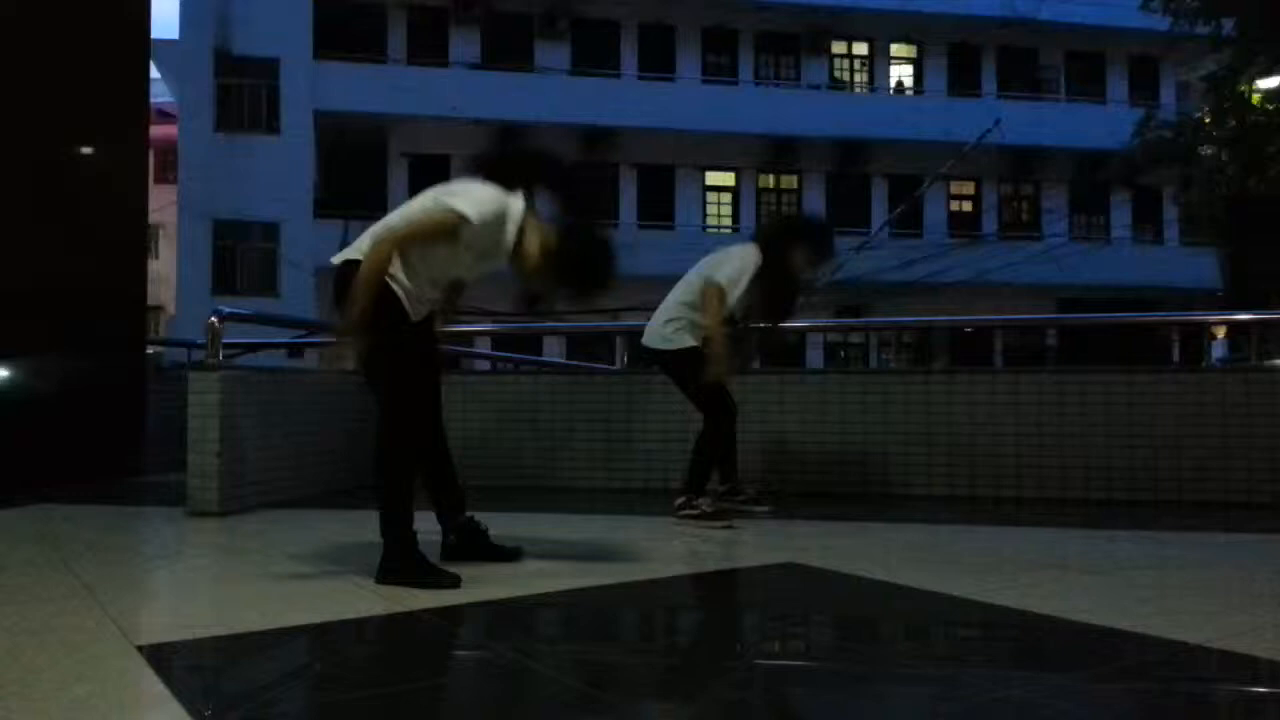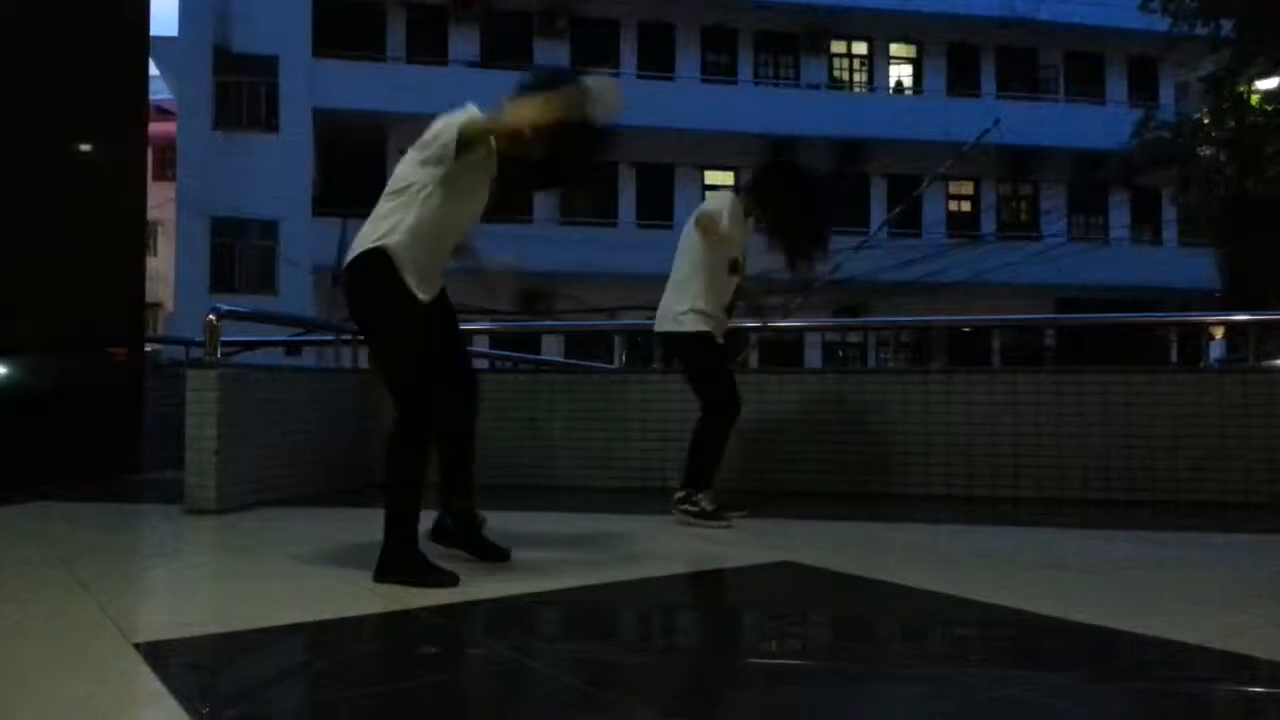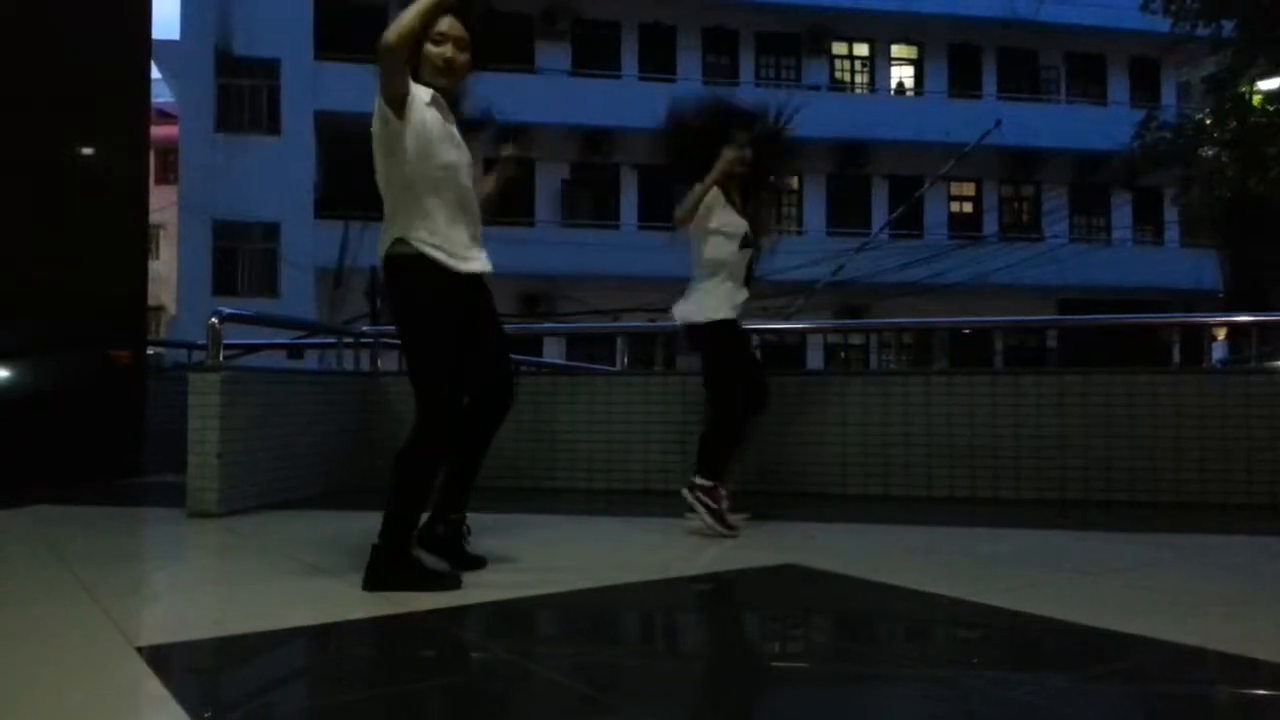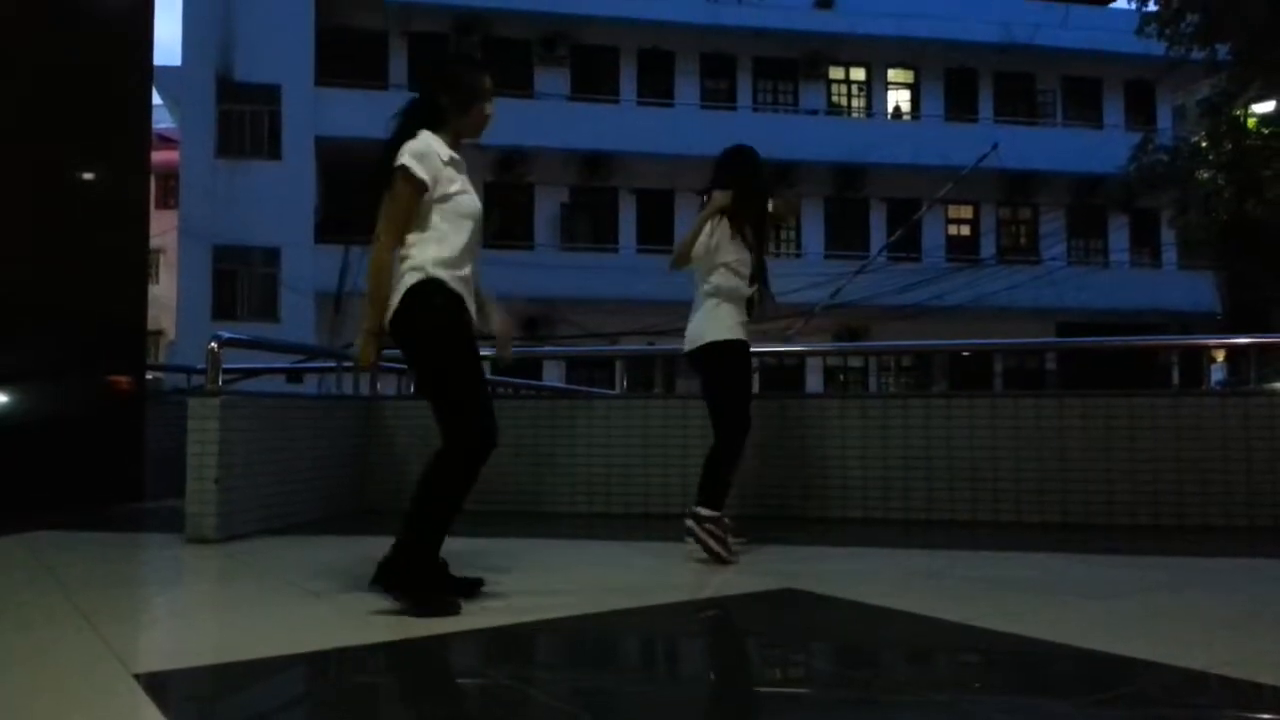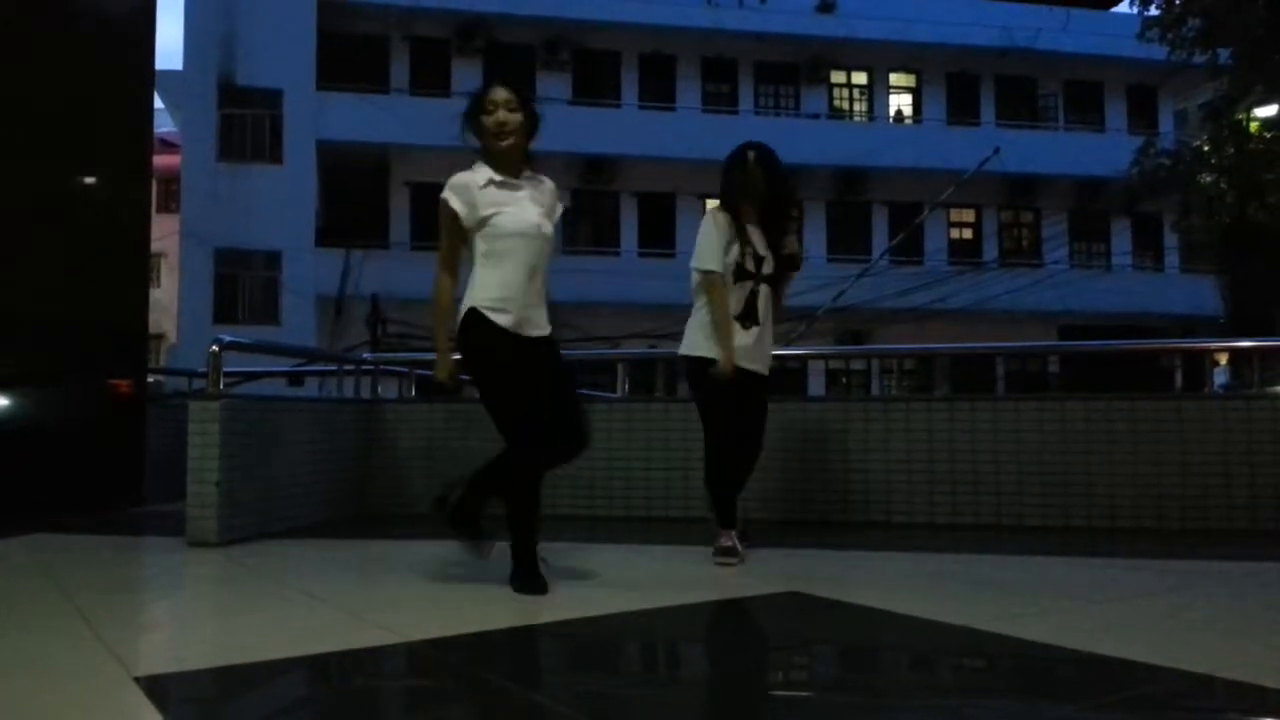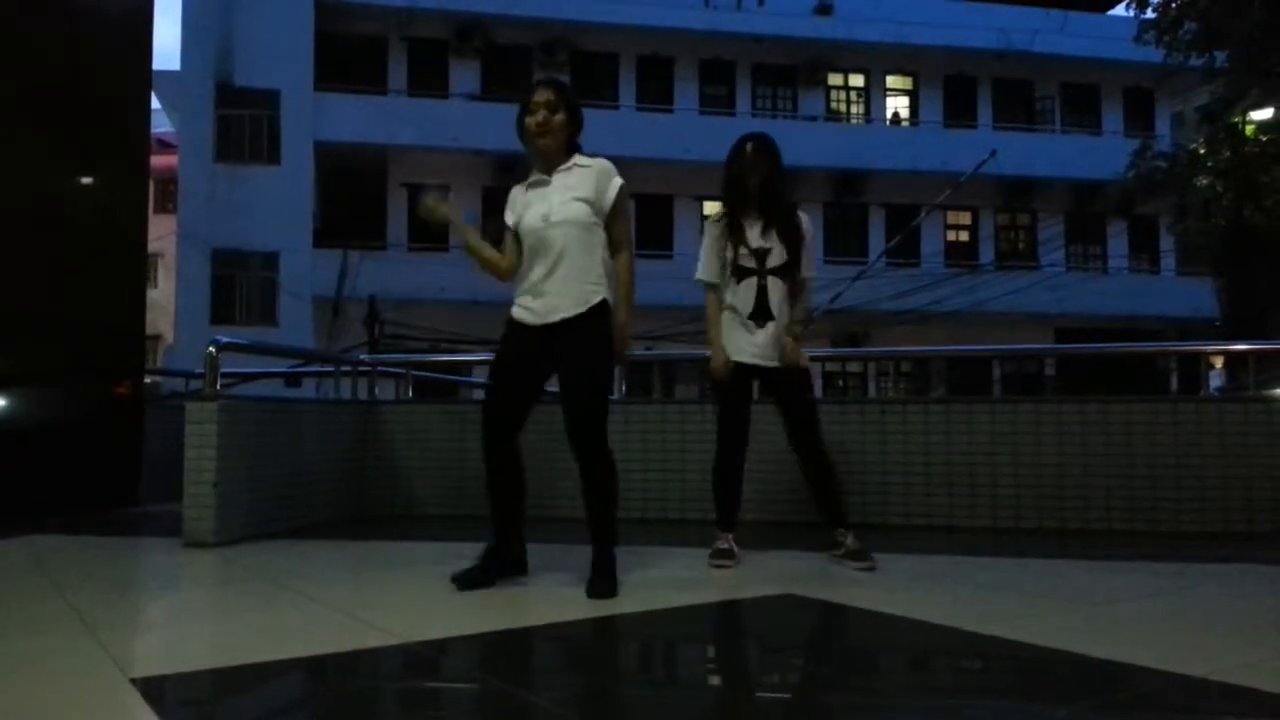
dt=0.5s
person 1, frame 1
left shoulder: (519, 226)
right shoulder: (487, 211)
right elbow: (386, 246)
right wrist: (355, 325)
left hip: (412, 294)
right hip: (370, 277)
left knee: (426, 416)
right knee: (403, 412)
left ankle: (459, 528)
right ankle: (398, 555)
person 1, frame 2
left shoulder: (487, 149)
right shoulder: (468, 126)
right elbow: (507, 124)
right wrist: (579, 99)
left hip: (418, 278)
right hip: (379, 269)
left knee: (458, 389)
right knee: (420, 406)
left ankle: (457, 517)
right ankle: (397, 552)
person 1, frame 3
left shoulder: (446, 120)
right shoulder: (402, 101)
left wrist: (498, 176)
left hip: (465, 277)
right hip: (420, 274)
left knee: (494, 393)
right knee: (440, 415)
left ankle: (445, 523)
right ankle: (390, 557)
person 1, frame 4
left shoulder: (452, 165)
right shoulder: (421, 152)
right elbow: (385, 243)
left wrist: (489, 309)
right wrist: (372, 327)
left hip: (449, 312)
right hip: (429, 308)
left knee: (474, 437)
right knee: (469, 435)
left ankle: (421, 563)
right ankle: (404, 563)
person 1, frame 5
left shoulder: (546, 190)
right shoulder: (465, 187)
right elbow: (448, 271)
right wrist: (443, 346)
left hip: (537, 333)
right hip: (489, 330)
left knee: (569, 434)
right knee: (529, 442)
left ankle: (467, 499)
right ankle: (524, 559)
person 1, frame 6
left shoulder: (598, 174)
right shoulder: (520, 194)
left elbow: (621, 250)
right elbow: (508, 268)
left wrist: (622, 314)
right wrist: (456, 224)
left hip: (584, 321)
right hip: (528, 324)
left knee: (588, 437)
right knee: (496, 430)
left ankle: (603, 557)
right ankle: (506, 548)
person 2, frame 1
left shoulder: (756, 263)
right shoulder: (748, 259)
right elbow: (712, 297)
right wrist: (719, 353)
left hip: (682, 337)
right hip: (674, 338)
left knee: (723, 409)
right knee: (720, 413)
left ankle: (732, 489)
right ankle: (689, 500)
person 2, frame 2
left shoulder: (743, 218)
right shoulder: (724, 204)
right elbow: (703, 222)
left hip: (706, 322)
right hip: (685, 321)
left knee: (726, 404)
right knee: (720, 405)
left ankle: (700, 492)
right ankle: (688, 496)
person 2, frame 3
left shoulder: (743, 199)
right shoulder: (711, 195)
left elbow: (754, 242)
right elbow: (681, 217)
left wrist: (760, 197)
right wrist: (718, 169)
left hip: (720, 316)
right hip: (710, 314)
left knee: (727, 404)
right knee: (750, 395)
left ankle: (708, 487)
right ankle: (707, 483)
person 2, frame 4
left shoulder: (746, 226)
right shoulder: (717, 223)
left elbow: (750, 285)
right elbow: (678, 259)
left wrist: (770, 226)
right wrist: (708, 212)
left hip: (725, 337)
right hip: (718, 336)
left knee: (729, 430)
right knee: (735, 426)
left ankle: (707, 516)
right ankle: (707, 512)
person 2, frame 5
left shoulder: (774, 230)
right shoulder: (720, 220)
left elbow: (773, 301)
right elbow: (712, 286)
left wrist: (790, 264)
right wrist: (725, 350)
left hip: (754, 356)
right hip: (711, 353)
left knee: (749, 445)
right knee: (721, 441)
left ankle: (724, 513)
right ankle: (727, 530)
person 2, frame 6
left shoulder: (794, 222)
right shoulder: (721, 226)
left elbow: (802, 288)
right elbow: (713, 293)
left wrist: (794, 330)
right wrist: (717, 348)
left hip: (784, 353)
right hip: (736, 353)
left knee: (809, 443)
right knee: (731, 444)
left ankle: (841, 534)
right ankle: (726, 535)
